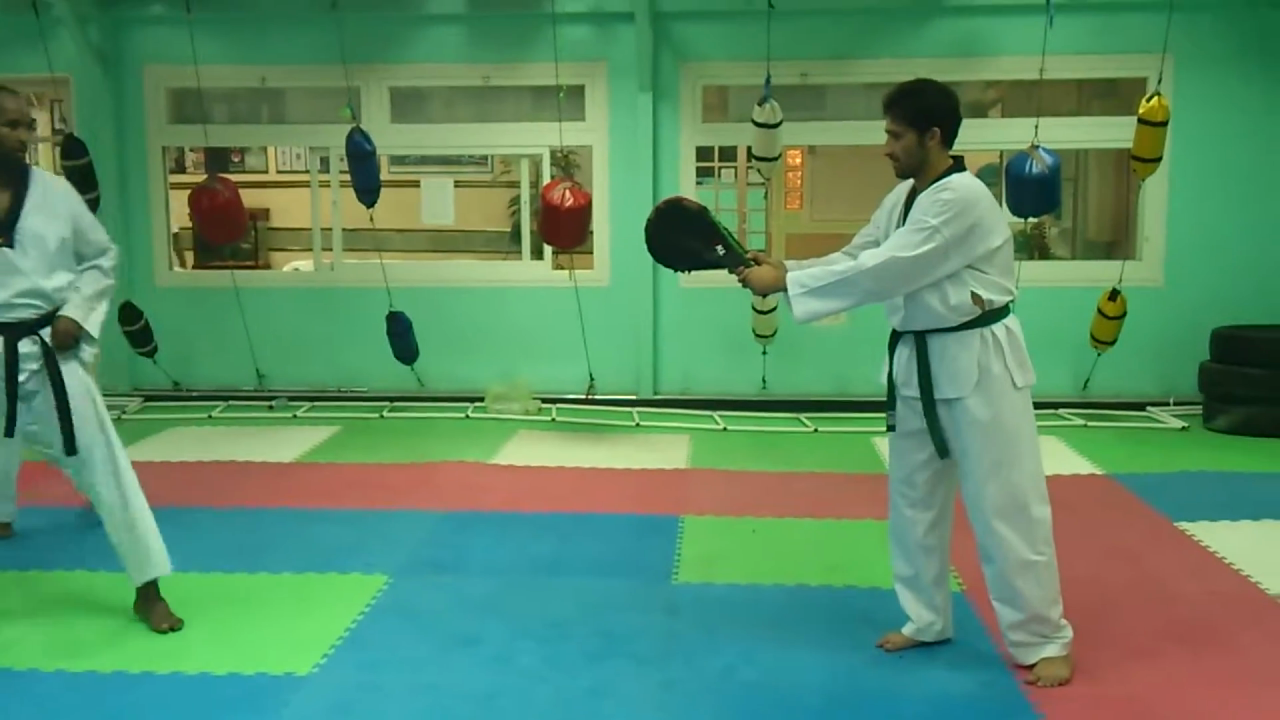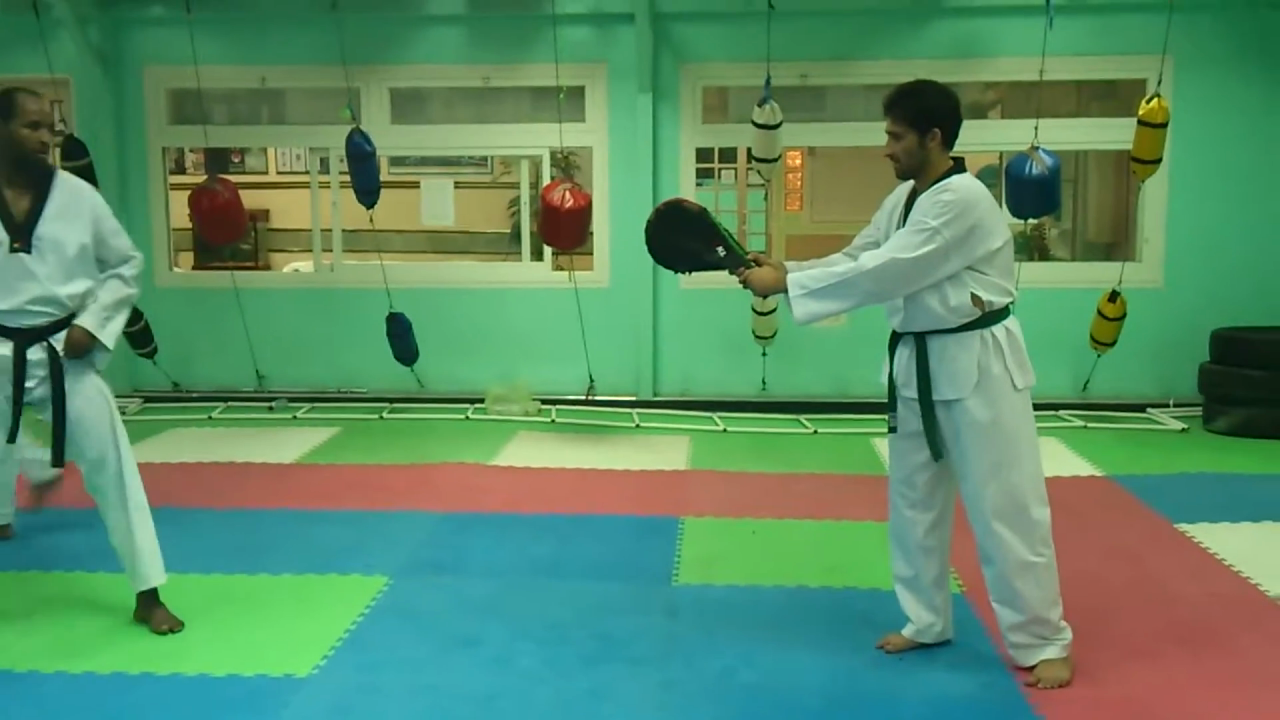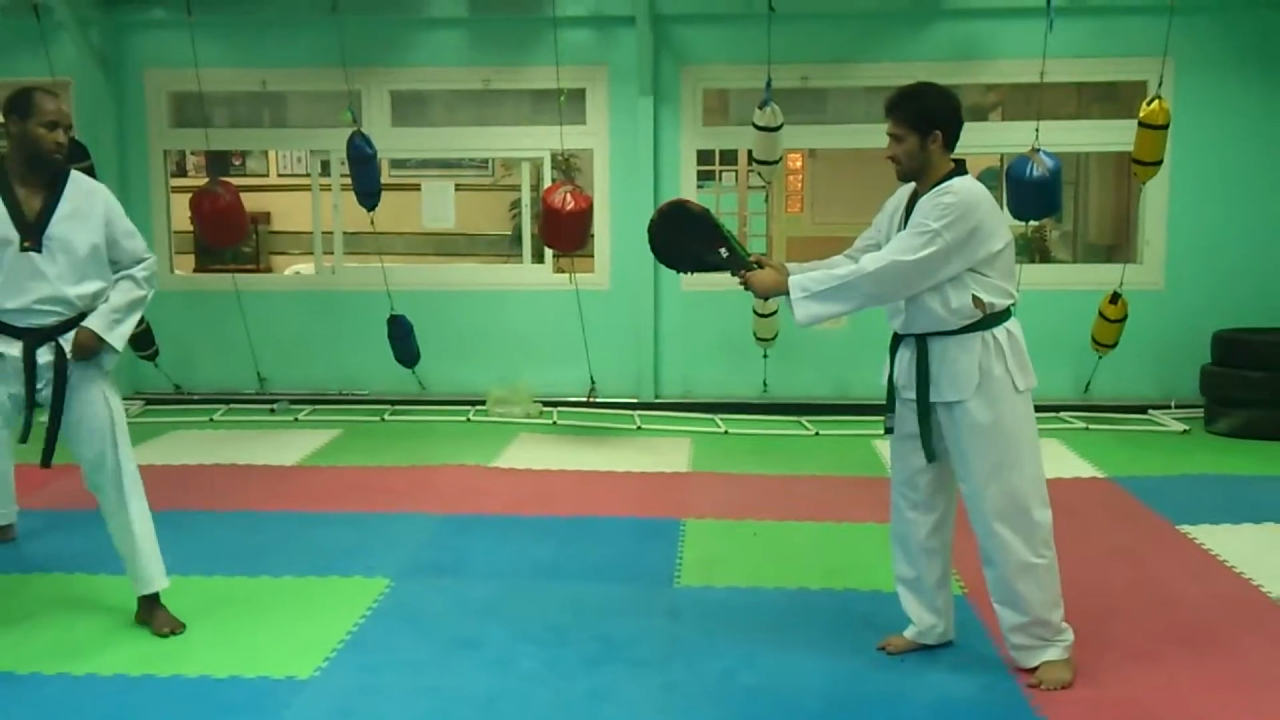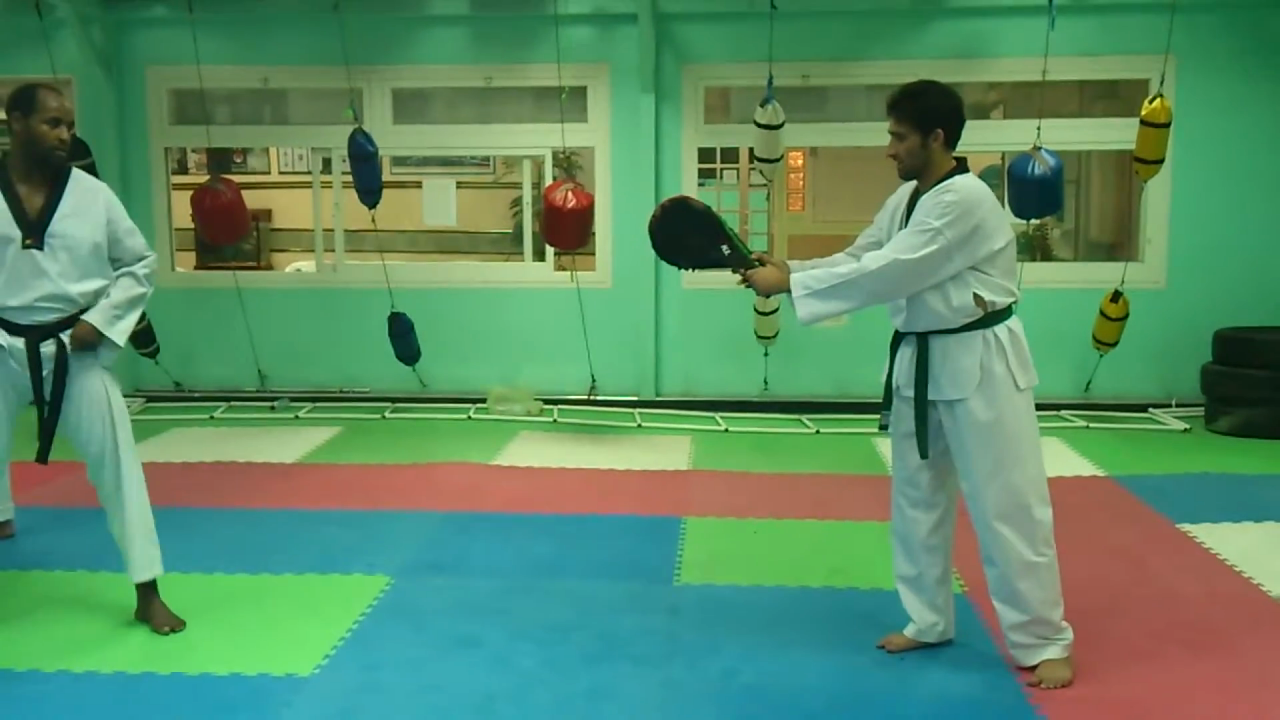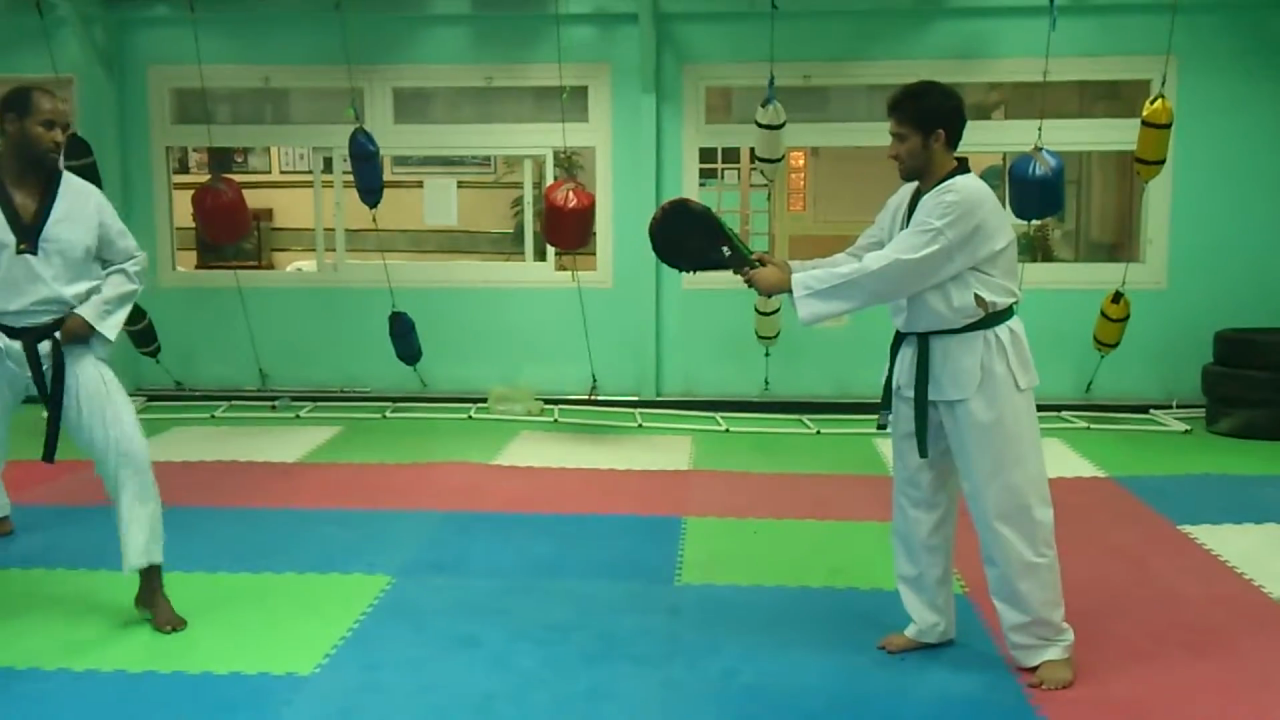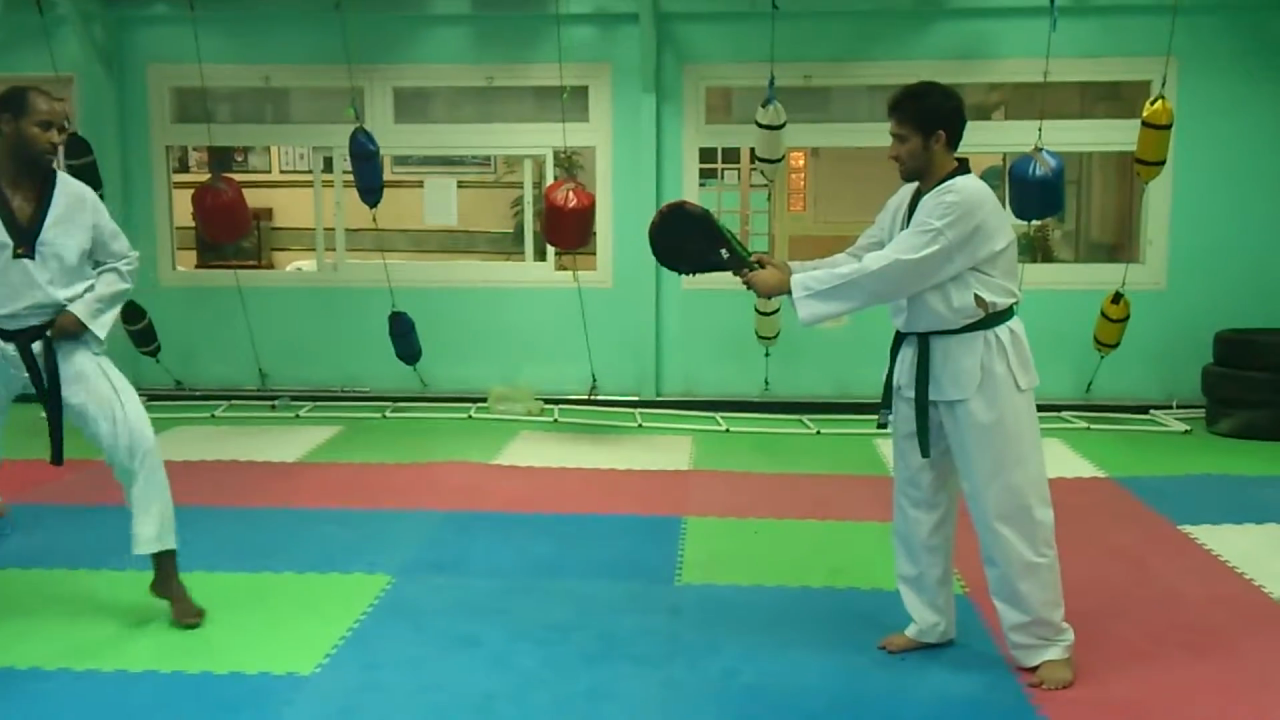
dt=0.1s
person 1, frame 1
left shoulder: (963, 199)
right shoulder: (904, 197)
left elbow: (885, 271)
right elbow: (855, 258)
left wrist: (786, 283)
right wrist: (785, 267)
left hip: (977, 363)
right hip: (918, 361)
left knee: (1003, 504)
right knee: (914, 497)
left ankle: (1043, 640)
right ankle: (926, 620)
person 1, frame 2
left shoulder: (964, 200)
right shoulder: (904, 199)
left elbow: (885, 272)
right elbow: (856, 258)
left wrist: (787, 285)
right wrist: (786, 269)
left hip: (977, 365)
right hip: (919, 362)
left knee: (1004, 504)
right knee: (914, 498)
left ankle: (1043, 641)
right ankle: (926, 621)
person 1, frame 3
left shoulder: (964, 202)
right shoulder: (905, 201)
left elbow: (886, 275)
right elbow: (857, 260)
left wrist: (787, 287)
right wrist: (787, 270)
left hip: (978, 367)
right hip: (919, 365)
left knee: (1005, 506)
right knee: (916, 500)
left ankle: (1044, 643)
right ankle: (928, 622)
person 1, frame 4
left shoulder: (967, 200)
right shoulder: (907, 199)
left elbow: (888, 272)
right elbow: (859, 257)
left wrist: (789, 285)
right wrist: (788, 268)
left hip: (979, 365)
right hip: (920, 363)
left knee: (1006, 505)
right knee: (917, 497)
left ankle: (1045, 641)
right ankle: (928, 620)
person 1, frame 5
left shoulder: (967, 200)
right shoulder: (908, 199)
left elbow: (889, 272)
right elbow: (860, 257)
left wrist: (790, 285)
right wrist: (789, 268)
left hip: (980, 365)
right hip: (921, 363)
left knee: (1007, 505)
right knee: (918, 498)
left ankle: (1045, 642)
right ankle: (928, 621)
person 1, frame 6
left shoulder: (967, 200)
right shoulder: (907, 200)
left elbow: (888, 273)
right elbow: (859, 258)
left wrist: (790, 286)
right wrist: (788, 269)
left hip: (979, 365)
right hip: (921, 362)
left knee: (1007, 505)
right knee: (918, 498)
left ankle: (1045, 642)
right ankle: (929, 621)
person 2, frame 1
left shoulder: (55, 194)
left elbow: (100, 258)
left wrist: (76, 314)
left hip: (48, 348)
left knee: (100, 458)
left ankle: (147, 589)
person 2, frame 2
left shoulder: (78, 196)
left elbow: (125, 265)
left wrist: (92, 324)
left hip: (63, 355)
left knee: (110, 466)
left ankle: (147, 594)
person 2, frame 3
left shoulder: (92, 197)
left elbow: (139, 267)
left wrist: (101, 325)
left hip: (72, 354)
left knee: (112, 469)
left ankle: (148, 597)
person 2, frame 4
left shoulder: (93, 195)
left elbow: (139, 264)
left wrist: (101, 320)
left hip: (73, 349)
left knee: (114, 463)
left ankle: (147, 593)
person 2, frame 5
left shoulder: (83, 197)
left elbow: (129, 262)
left wrist: (92, 315)
left hip: (69, 346)
left knee: (127, 450)
left ankle: (150, 584)
person 2, frame 6
left shoulder: (77, 198)
left elbow: (121, 262)
left wrist: (84, 312)
left hip: (63, 344)
left knee: (135, 439)
left ankle: (165, 572)
